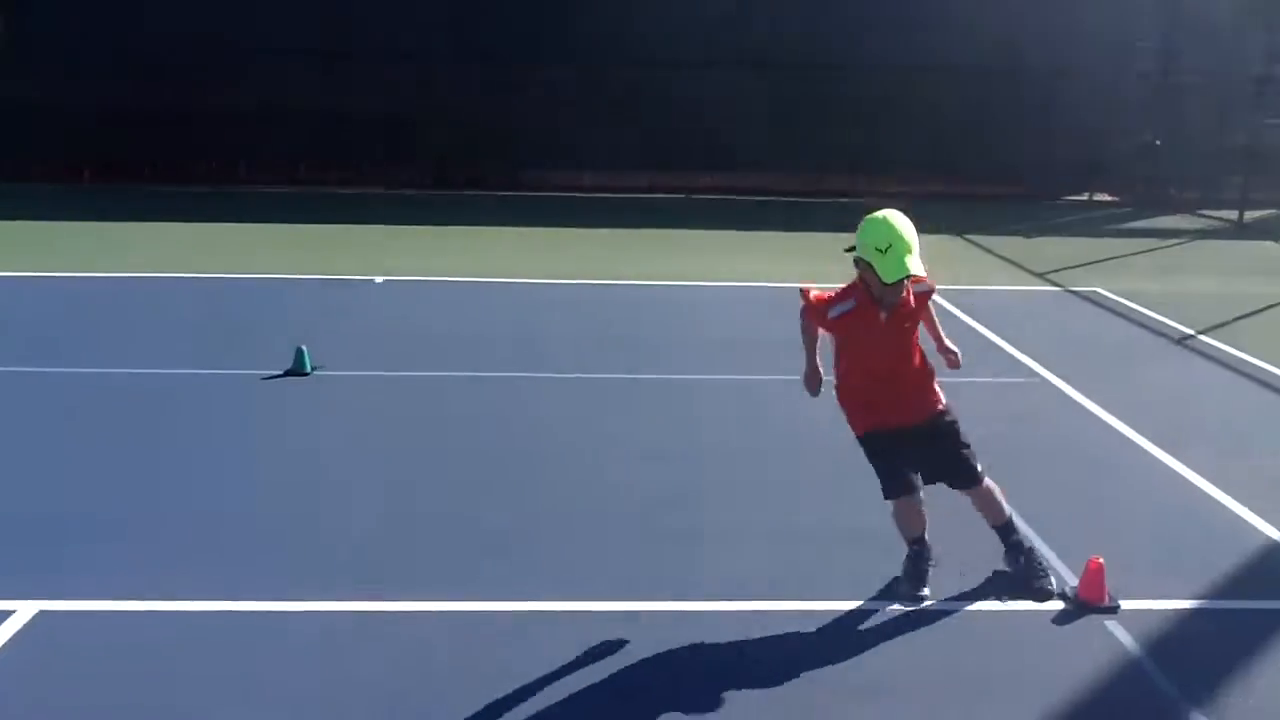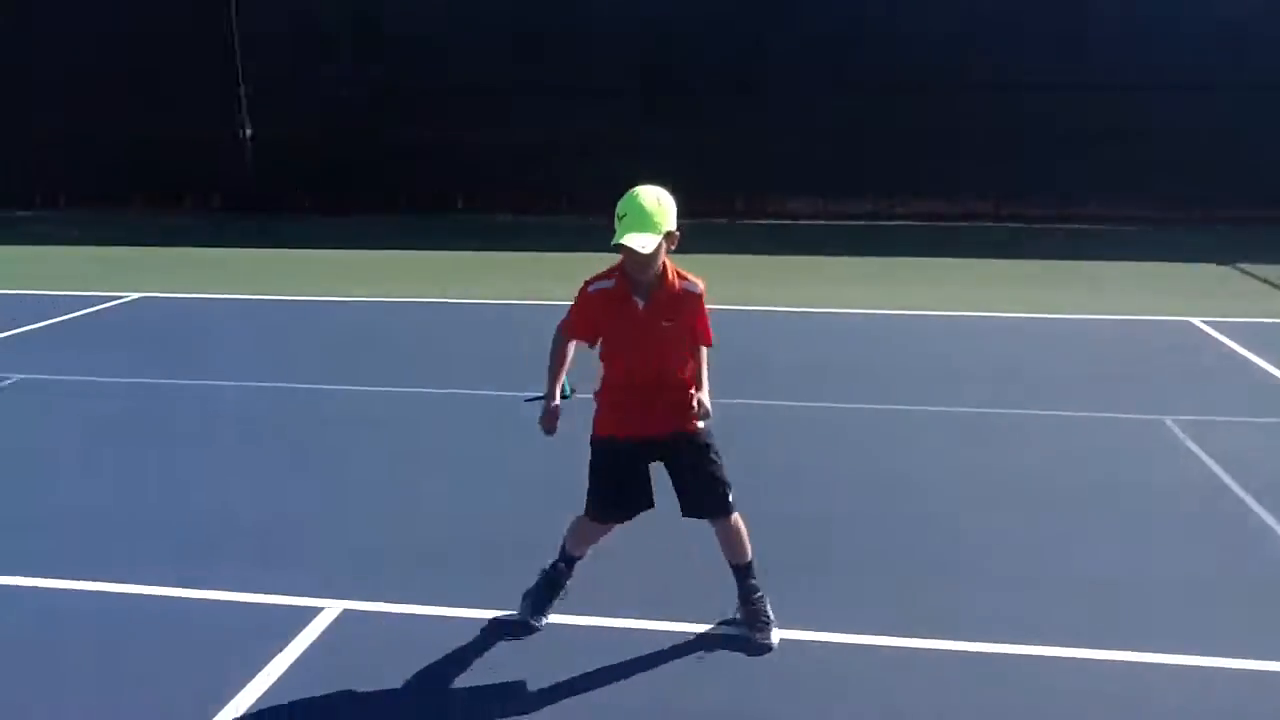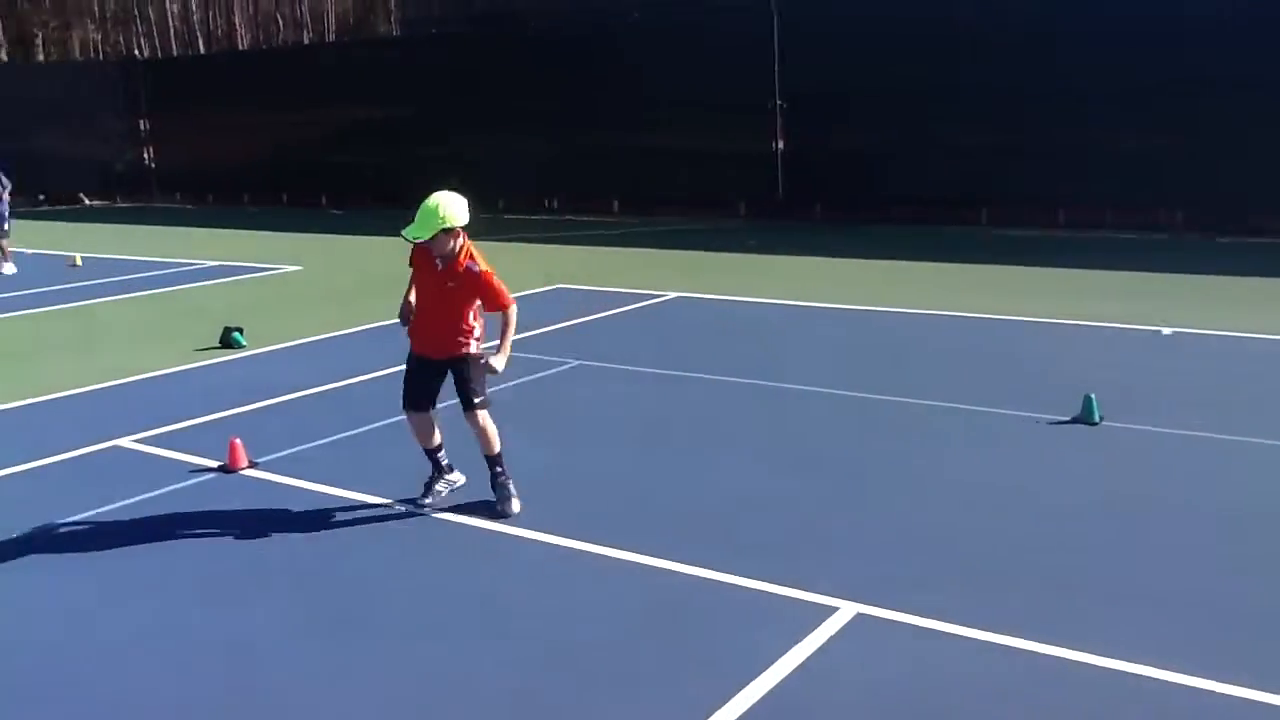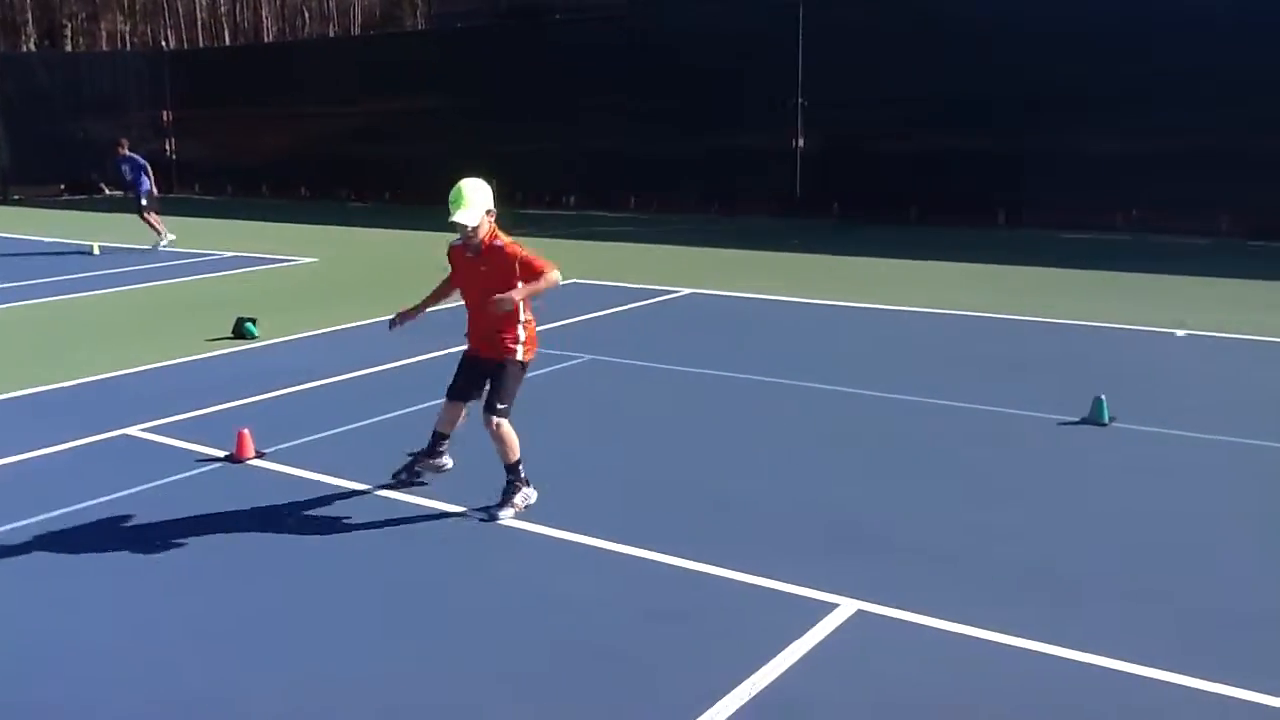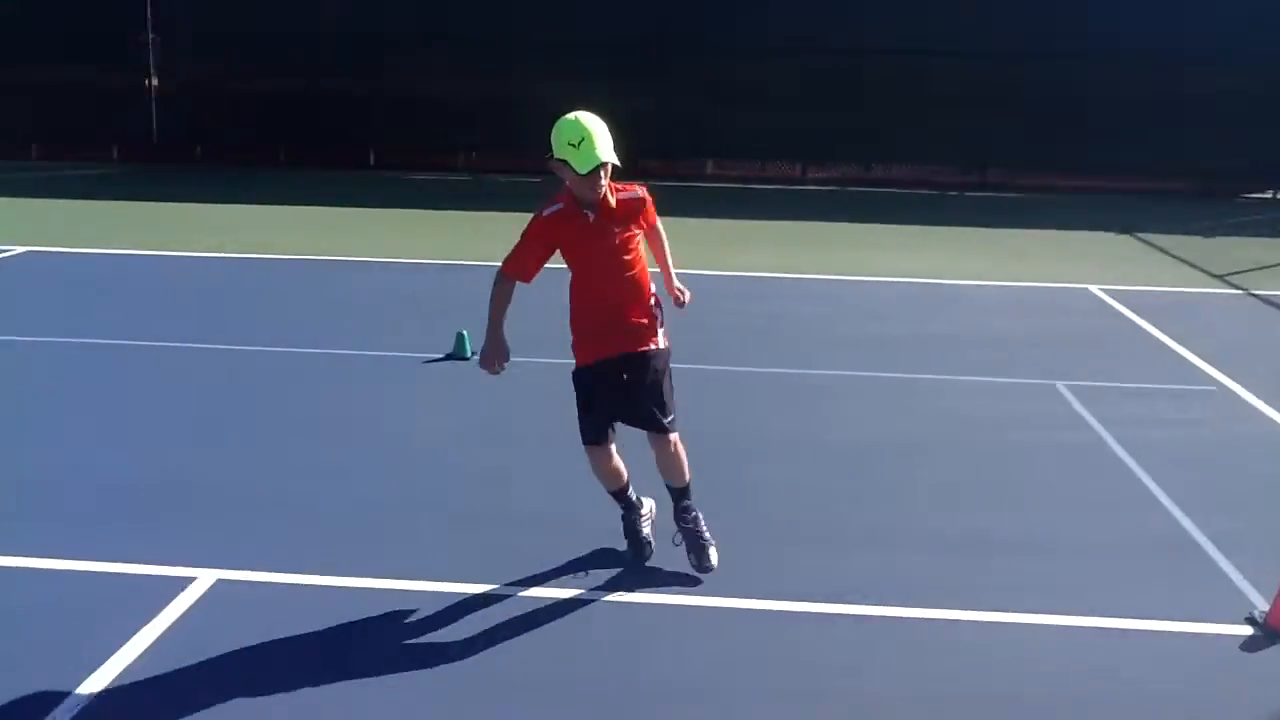
dt=1s
person 1, frame 1
left shoulder: (918, 286)
right shoulder: (841, 310)
right elbow: (807, 309)
left wrist: (941, 342)
right wrist: (811, 367)
left hip: (924, 403)
right hip: (874, 417)
left knee: (974, 482)
right knee: (906, 495)
left ankle: (1016, 547)
right ankle: (919, 556)
person 1, frame 2
left shoulder: (687, 293)
right shoulder: (598, 291)
right elbow: (567, 335)
left wrist: (702, 391)
right wrist: (552, 395)
left hip: (678, 418)
right hip: (618, 420)
left knee: (721, 510)
right knee: (601, 517)
left ankle: (750, 592)
right ankle: (556, 576)
person 1, frame 3
left shoulder: (477, 271)
right shoulder: (422, 250)
left elbow: (508, 308)
left wrist: (503, 352)
right wrist: (409, 302)
left hip: (462, 345)
right hip: (423, 345)
left knee: (476, 412)
right knee: (416, 413)
left ankle: (500, 477)
right ankle: (444, 470)
person 1, frame 4
left shoulder: (504, 250)
right shoulder: (458, 249)
left elbow: (551, 276)
left wrist: (516, 296)
right wrist: (418, 309)
left hip: (510, 345)
right hip: (479, 343)
left knee: (495, 418)
right knee: (453, 404)
left ankle: (520, 487)
right ankle: (434, 454)
person 1, frame 5
left shoulder: (633, 200)
right shoulder: (550, 219)
right elbow: (509, 274)
left wrist: (671, 278)
right wrist: (495, 335)
left hip: (643, 337)
right hip: (592, 349)
left knee: (662, 432)
right knee: (598, 447)
left ankle: (686, 515)
right ankle: (634, 510)
